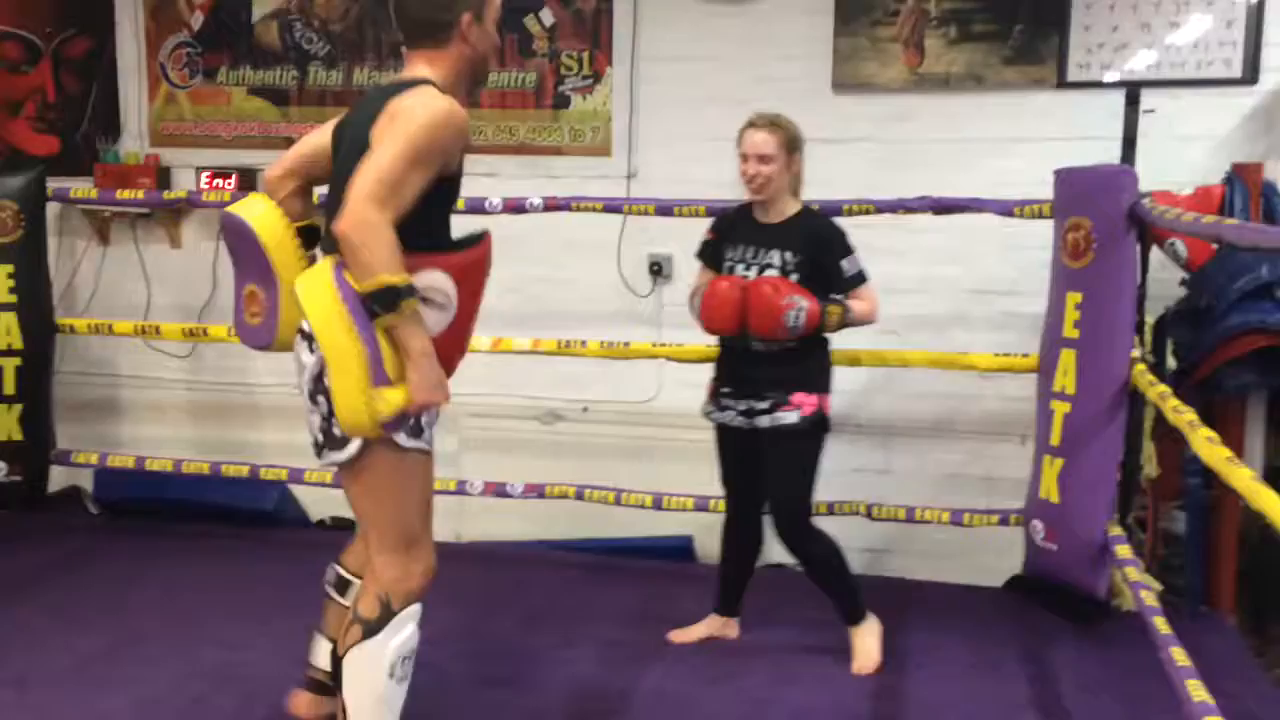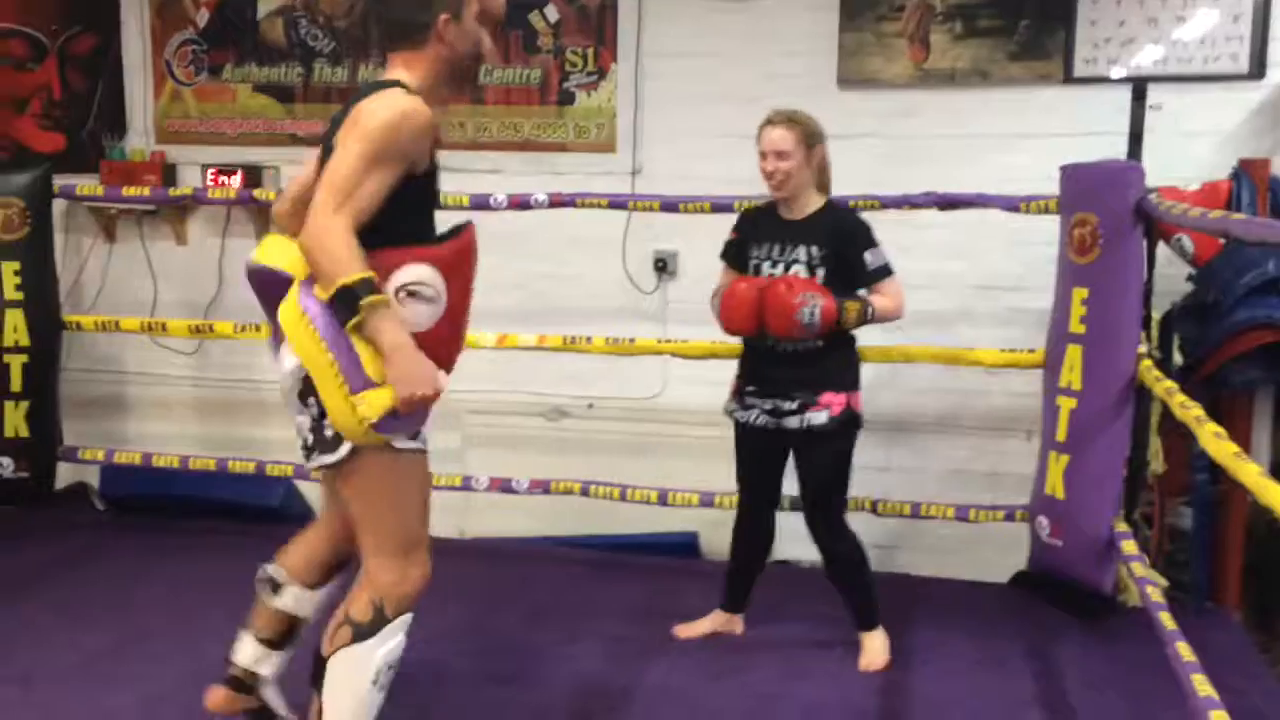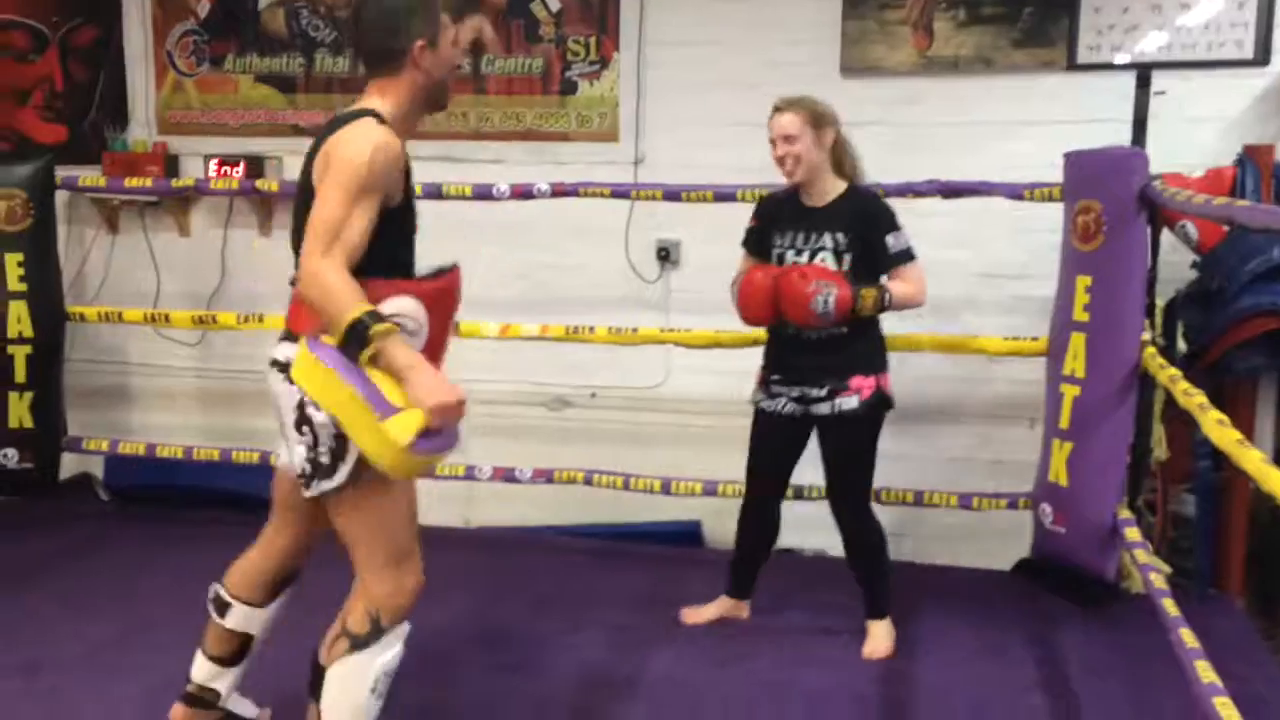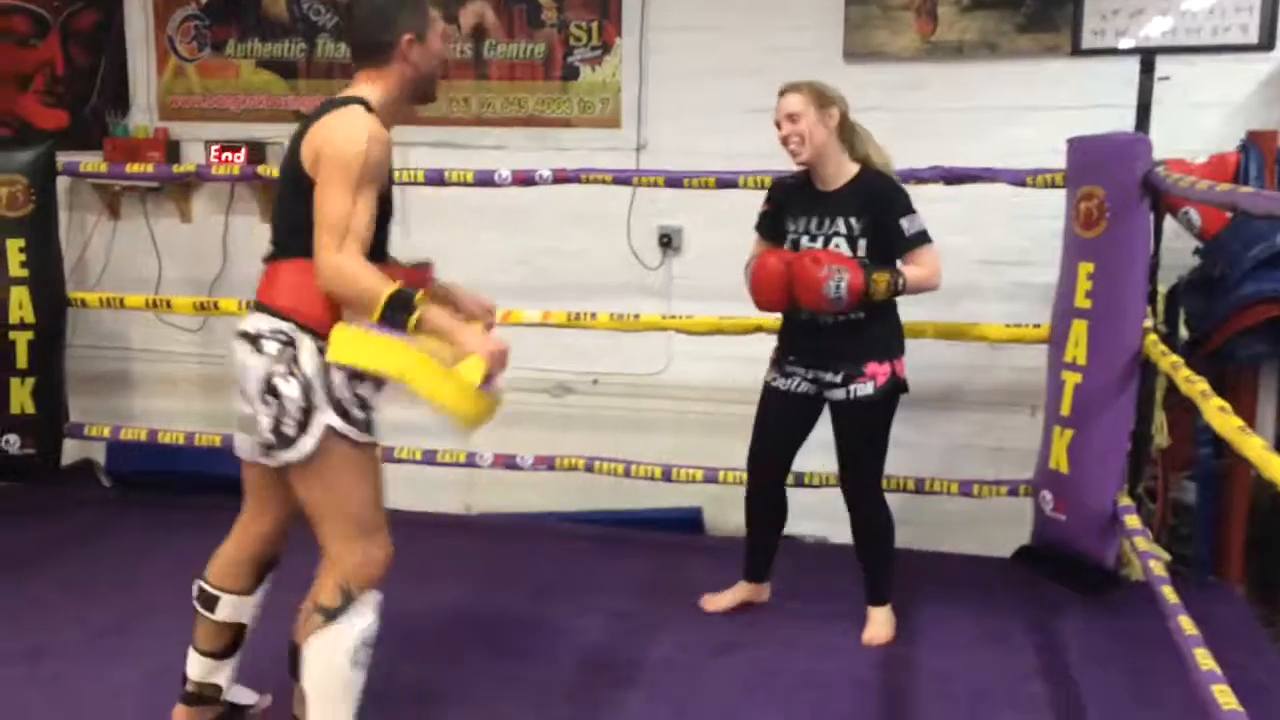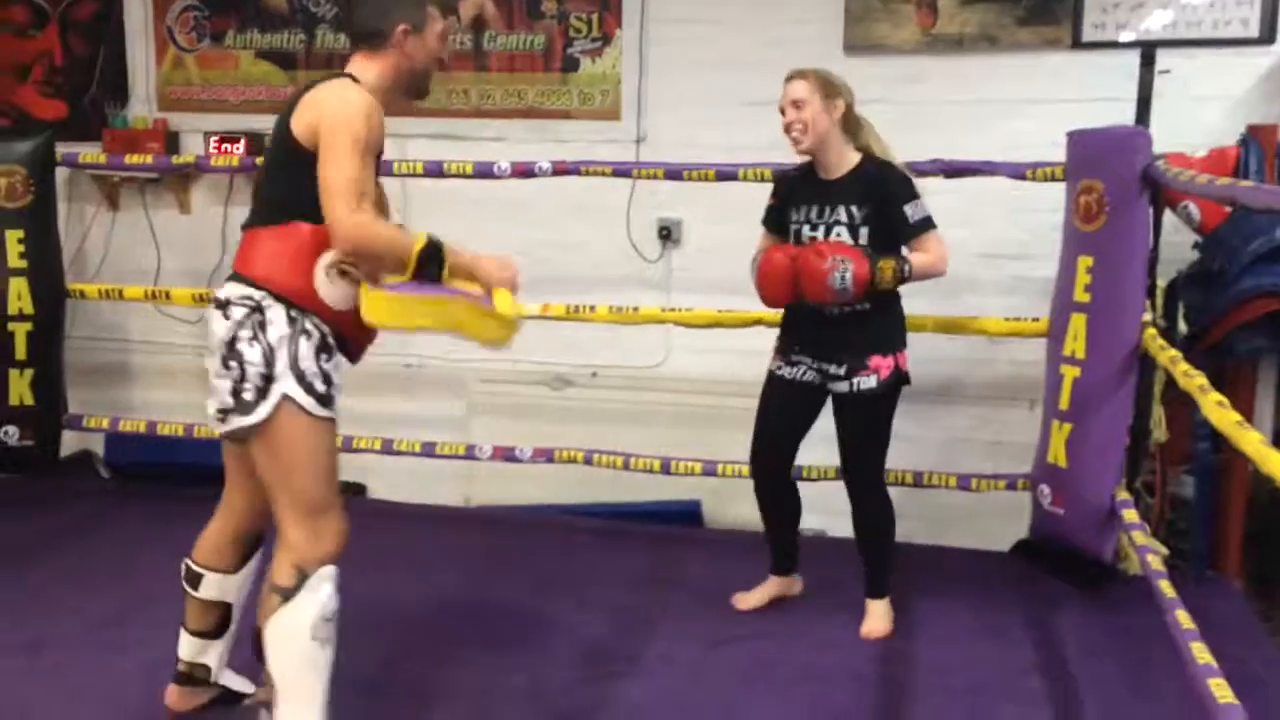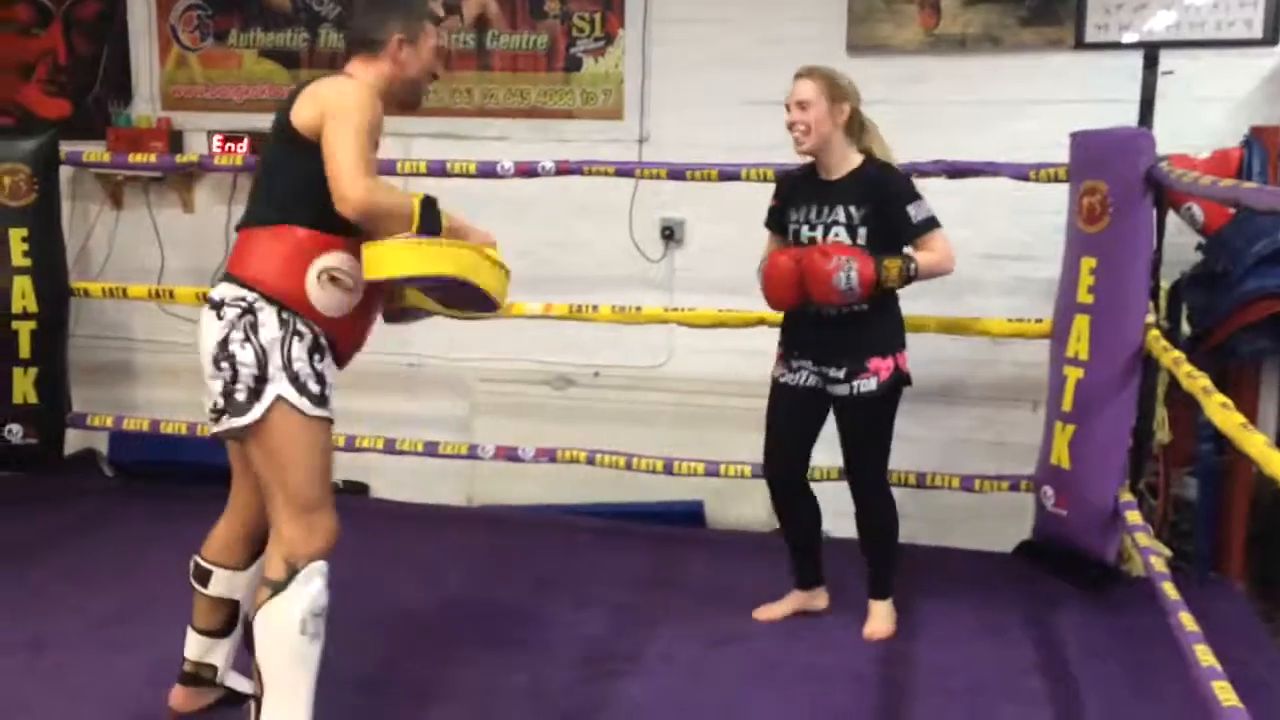
dt=0.1s
person 1, frame 1
left shoulder: (372, 108)
right shoulder: (436, 113)
left elbow: (285, 175)
right elbow: (359, 219)
right wrist: (418, 346)
left knee: (384, 539)
right knee: (405, 566)
person 1, frame 2
left shoulder: (368, 110)
right shoulder: (402, 114)
left elbow: (292, 209)
right elbow: (323, 228)
right wrist: (397, 344)
left knee: (342, 531)
right knee: (399, 570)
person 1, frame 3
left shoulder: (363, 139)
right shoulder: (372, 146)
right elbow: (321, 277)
left wrist: (407, 333)
right wrist: (412, 369)
left knee: (286, 545)
right knee: (393, 583)
person 1, frame 4
left shoulder: (348, 126)
right shoulder: (357, 131)
right elbow: (339, 270)
left wrist: (443, 295)
right wrist: (453, 331)
left hip: (282, 352)
right hip: (300, 359)
left knee: (261, 531)
right knee: (357, 558)
person 1, frame 5
left shoulder: (347, 111)
right shoulder: (348, 102)
left elbow: (353, 245)
right elbow: (350, 228)
left wrist: (444, 266)
right wrist: (463, 261)
left hip: (270, 327)
right hip: (273, 327)
left knee: (245, 511)
right knee: (314, 533)
person 1, frame 6
left shoulder: (336, 111)
right shoulder: (347, 95)
left elbow: (356, 240)
right elbow: (358, 197)
right wrist: (453, 227)
left hip: (264, 328)
right hip: (267, 328)
left knee: (254, 513)
right knee: (307, 532)
person 2, frame 1
left shoulder: (818, 232)
right shoulder: (728, 225)
left elbow: (866, 307)
right elbow: (702, 290)
left wrist: (817, 315)
right wrist: (710, 307)
left hip: (796, 394)
right hip: (735, 387)
left knee: (791, 518)
right knee: (742, 507)
left ankle: (861, 621)
right ankle: (725, 616)
person 2, frame 2
left shoulder: (843, 227)
right shoulder: (753, 224)
left elbow: (892, 303)
right elbow: (727, 289)
left wrist: (835, 314)
right wrist: (731, 306)
left hip: (823, 392)
right hip: (759, 388)
left knee: (824, 516)
right knee: (755, 505)
left ankle: (871, 626)
right ankle: (730, 612)
person 2, frame 3
left shoulder: (865, 209)
right shoulder: (773, 210)
left elbow: (914, 289)
right elbow: (747, 276)
left wrist: (853, 298)
left hip: (850, 379)
right hip: (784, 374)
left knee: (849, 501)
right knee: (761, 489)
left ankle: (879, 616)
right ankle: (736, 598)
person 2, frame 4
left shoulder: (879, 192)
right shoulder: (786, 194)
left elbow: (929, 273)
right elbow: (760, 260)
left wrist: (866, 284)
right wrist: (766, 280)
left hip: (865, 363)
right hip: (798, 357)
left knee: (860, 486)
right knee: (763, 468)
left ankle: (880, 603)
right ankle: (754, 581)
person 2, frame 5
left shoulder: (882, 181)
right shoulder: (790, 185)
left elbow: (936, 258)
right elbow: (767, 252)
left wrist: (871, 272)
right wrist: (769, 275)
left hip: (868, 353)
right hip: (800, 348)
left knee: (862, 477)
right knee: (767, 460)
left ankle: (878, 596)
right ankle: (784, 574)
person 2, frame 6
left shoulder: (883, 183)
right shoulder: (792, 187)
left elbow: (942, 258)
right elbow: (774, 256)
left wrist: (876, 273)
right wrist: (776, 277)
left hip: (868, 356)
right hip: (801, 351)
left knee: (866, 479)
right knee: (781, 470)
left ankle: (881, 597)
right ankle: (808, 588)
